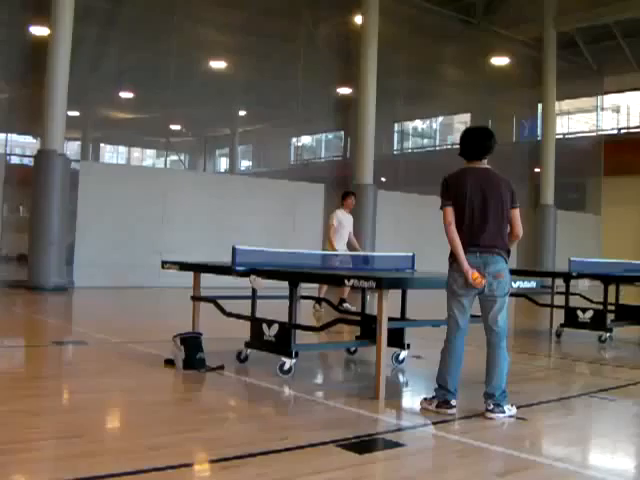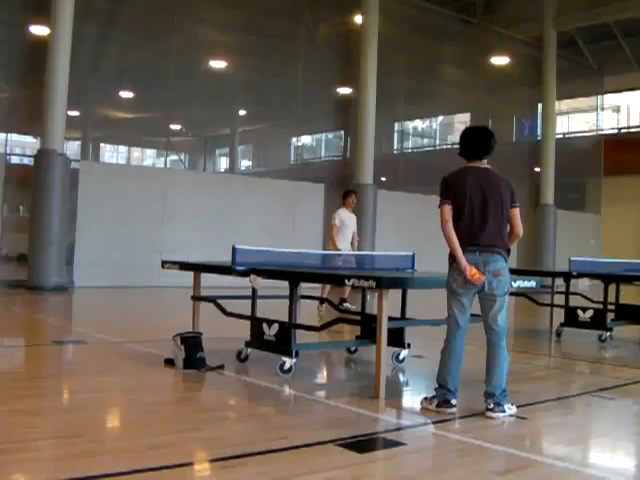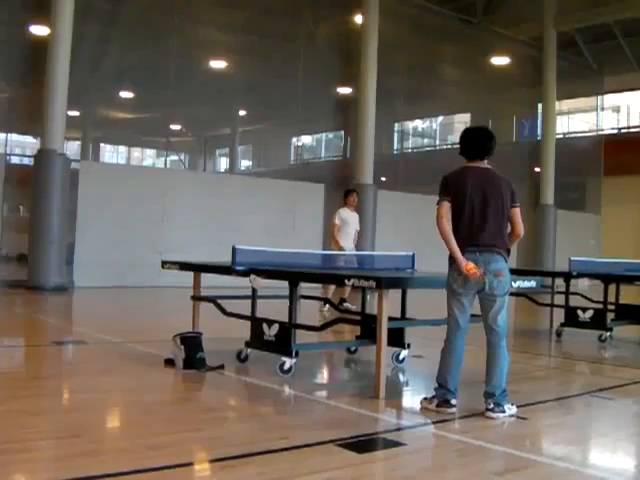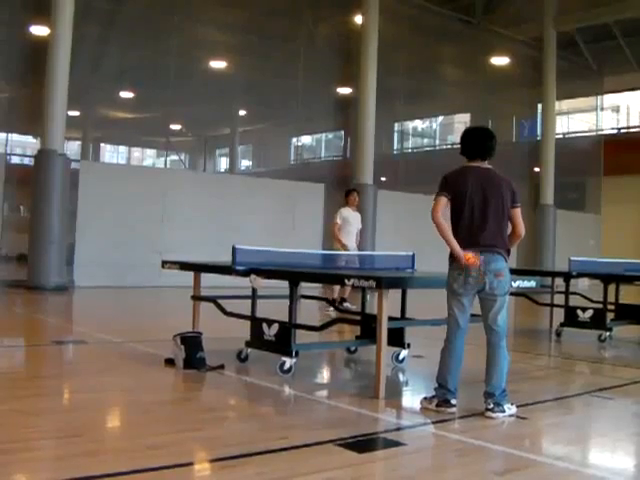
dt=0.1s
person 1, frame 1
left shoulder: (453, 181)
right shoulder: (504, 184)
left elbow: (450, 226)
right elbow: (517, 232)
left wrist: (464, 264)
left hip: (465, 264)
right hip: (496, 265)
left knee: (456, 332)
right knee: (497, 336)
left ankle: (445, 397)
right ankle: (496, 402)
person 1, frame 2
left shoulder: (452, 180)
right shoulder: (504, 184)
left elbow: (447, 224)
right elbow: (517, 231)
left wrist: (462, 261)
left hip: (464, 263)
right hip: (496, 264)
left knee: (456, 331)
right knee: (497, 335)
left ankle: (446, 396)
right ankle: (496, 401)
person 1, frame 3
left shoulder: (453, 179)
right shoulder: (504, 183)
left elbow: (442, 221)
right elbow: (517, 230)
left wrist: (459, 257)
left hip: (464, 264)
right hip: (496, 264)
left knee: (456, 332)
right knee: (497, 335)
left ankle: (446, 396)
right ankle: (496, 401)
person 1, frame 4
left shoulder: (453, 179)
right shoulder: (505, 184)
left elbow: (438, 216)
right elbow: (519, 231)
left wrist: (458, 252)
left hip: (463, 263)
right hip: (496, 264)
left knee: (456, 331)
right knee: (497, 335)
left ankle: (445, 396)
right ankle: (496, 401)
person 2, frame 1
left shoulder: (350, 218)
right shoulder: (337, 214)
left elbow: (351, 236)
right elbow: (330, 233)
left wrist: (359, 250)
right wrist: (333, 248)
left hip: (344, 250)
right hip: (334, 250)
left ankle: (343, 301)
right ankle: (319, 301)
person 2, frame 2
left shoulder: (353, 217)
right shoulder: (339, 213)
right elbow: (332, 232)
left wrist: (355, 250)
right wrist: (336, 248)
left hip: (348, 250)
right hip: (337, 250)
left ankle: (343, 301)
right ankle: (322, 301)
person 2, frame 3
left shoulder: (356, 216)
right shoulder: (340, 212)
right elbow: (333, 231)
left wrist: (353, 247)
right wrist: (339, 246)
left hip: (351, 249)
right hip: (339, 249)
left ankle: (343, 301)
right ankle: (326, 301)
person 2, frame 4
left shoulder: (358, 215)
right shoulder: (342, 212)
right elbow: (335, 230)
left wrist: (356, 247)
right wrist: (341, 243)
left hip: (353, 249)
right hip: (341, 248)
left ankle: (343, 300)
right ankle: (334, 301)
